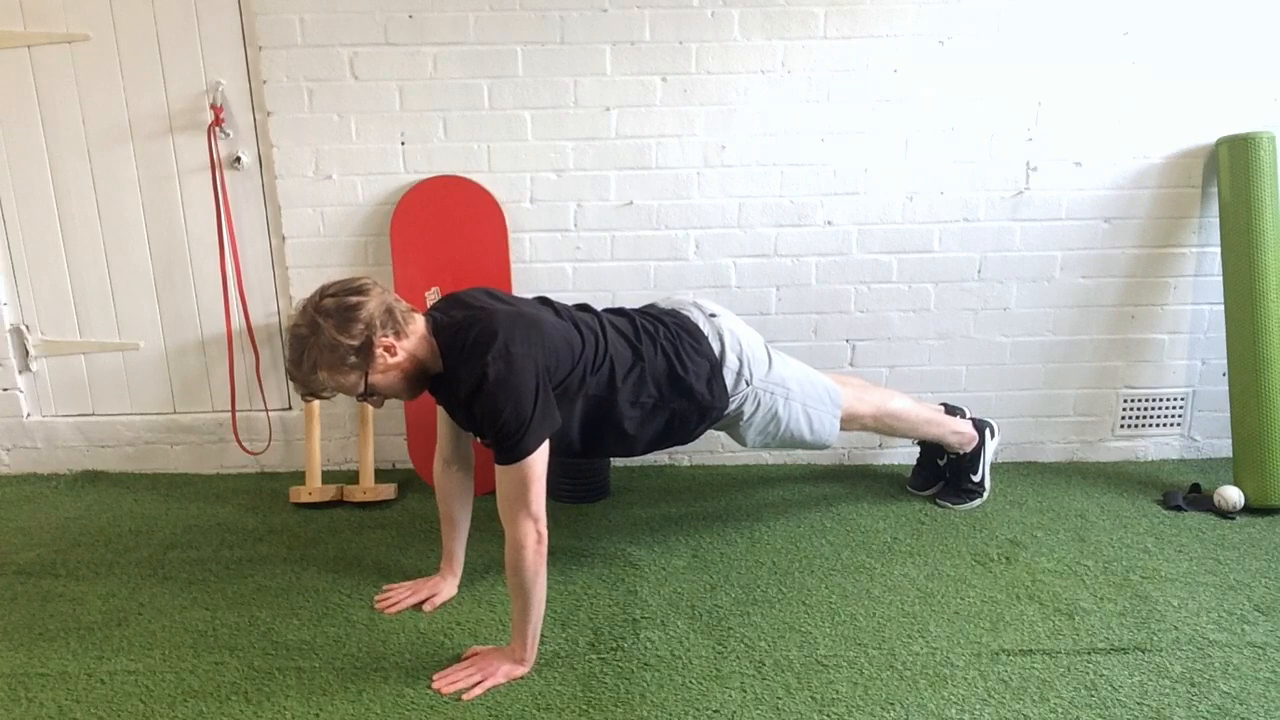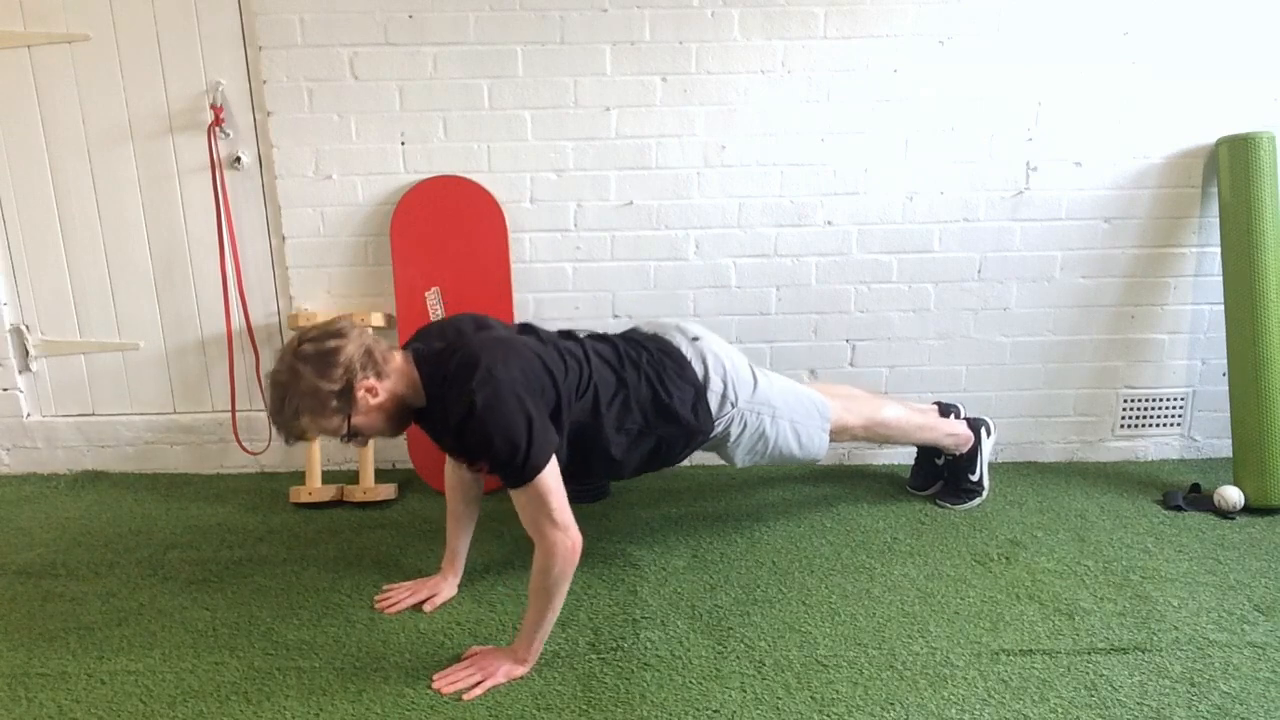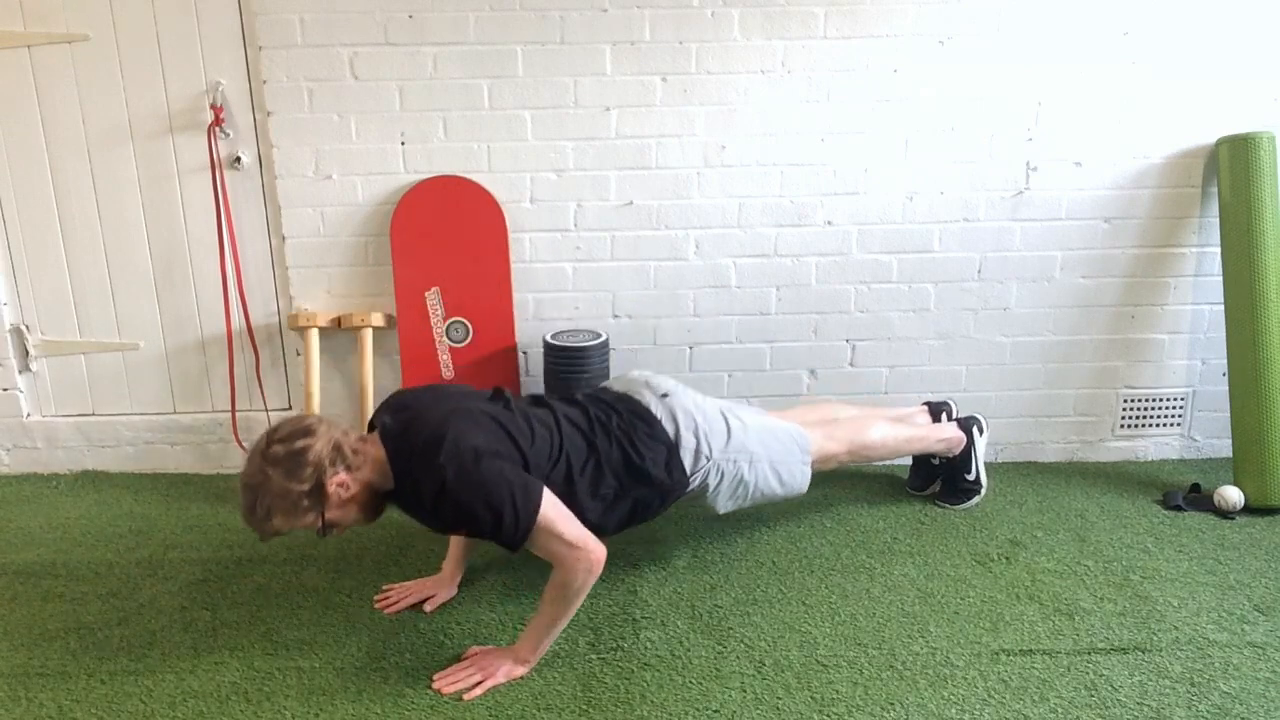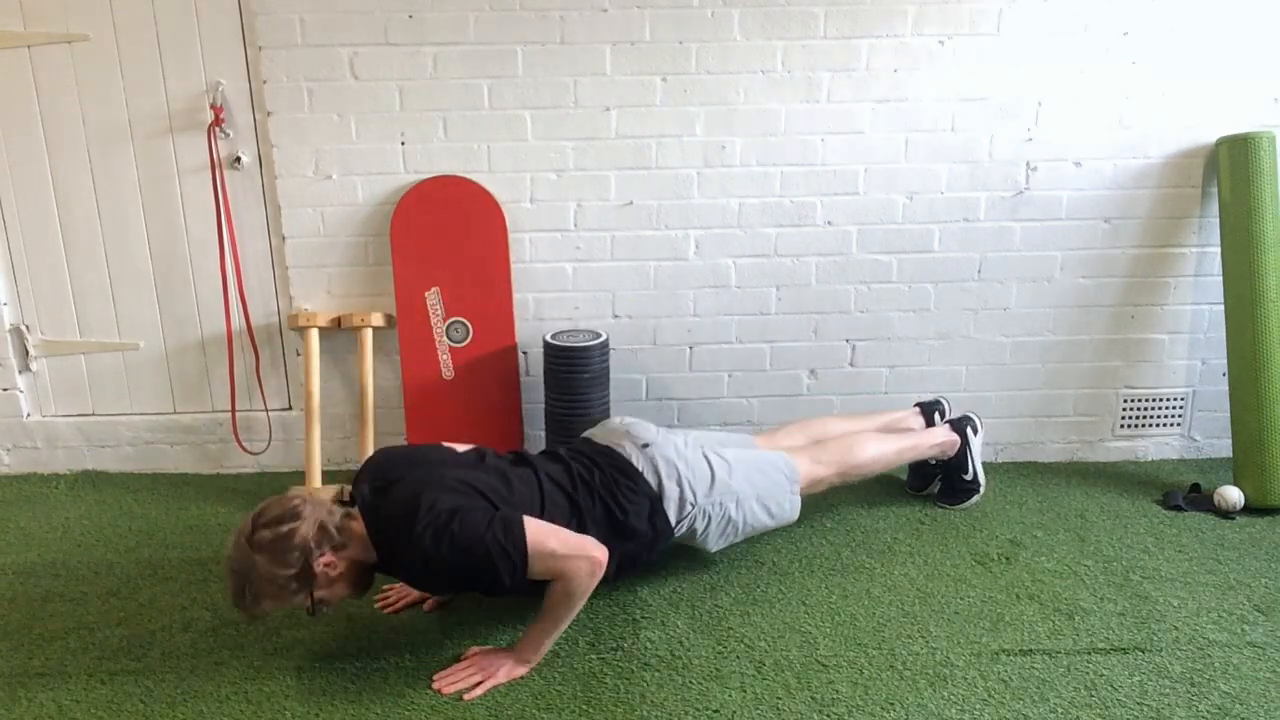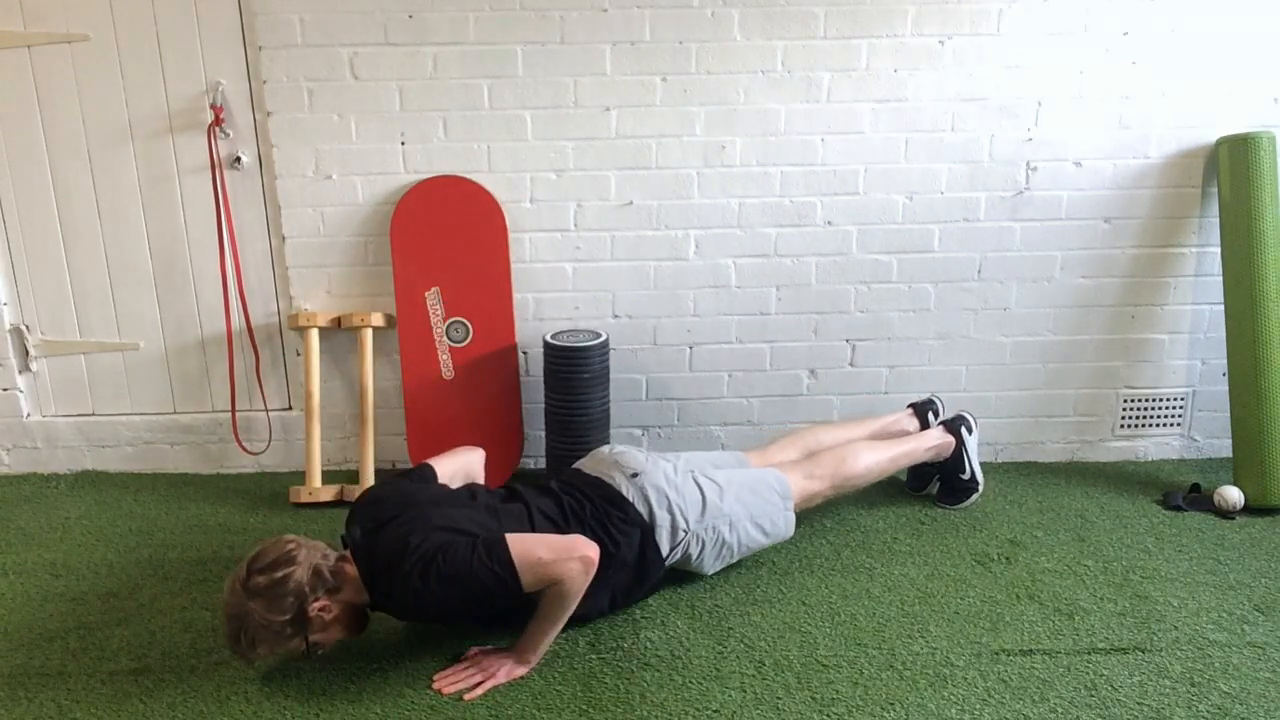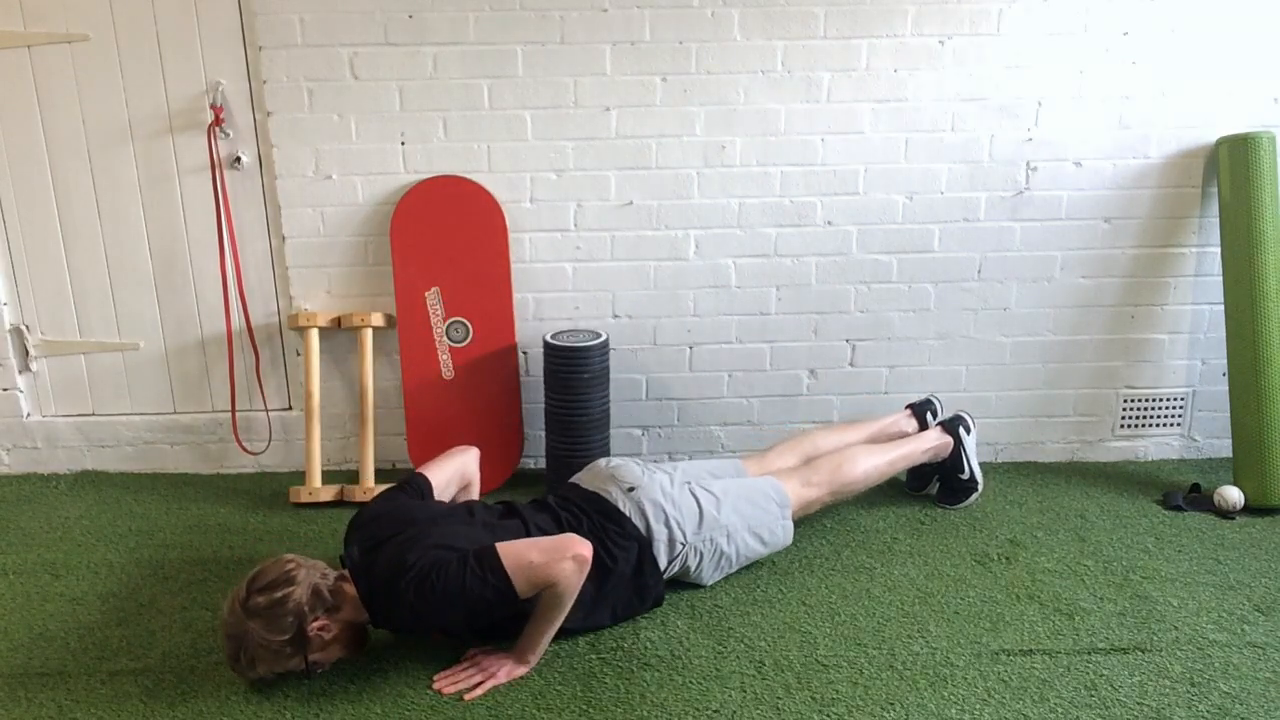
dt=0.5s
person 1, frame 1
left shoulder: (500, 366)
right shoulder: (441, 331)
left elbow: (527, 529)
right elbow: (452, 457)
left wrist: (518, 655)
right wrist: (447, 574)
left hip: (709, 364)
right hip: (672, 338)
left knee: (838, 410)
right knee: (826, 403)
left ankle: (965, 437)
right ankle: (945, 423)
person 1, frame 2
left shoulder: (488, 396)
right shoulder: (425, 360)
left elbow: (560, 541)
right elbow: (465, 460)
left wrist: (519, 657)
right wrist: (448, 573)
left hip: (693, 385)
right hip: (657, 358)
left knee: (835, 422)
right knee: (812, 411)
left ankle: (962, 436)
right ankle: (937, 417)
person 1, frame 3
left shoulder: (451, 467)
right shoulder: (393, 427)
left elbow: (583, 554)
left wrist: (519, 657)
right wrist: (450, 574)
left hip: (670, 443)
right hip: (630, 407)
left knee: (821, 448)
right knee: (789, 430)
left ankle: (953, 437)
right ankle: (926, 414)
person 1, frame 4
left shoulder: (425, 535)
right shoulder: (377, 481)
left elbow: (587, 558)
left wrist: (522, 655)
left hip: (653, 493)
right hip: (616, 451)
left knee: (810, 471)
right knee: (776, 450)
left ankle: (948, 438)
right ankle: (919, 416)
person 1, frame 5
left shoulder: (418, 573)
right shoulder: (376, 514)
left elbow: (576, 559)
right elbow: (469, 456)
left wrist: (521, 657)
left hip: (650, 521)
right hip: (611, 476)
left knee: (804, 483)
right knee: (770, 464)
left ankle: (943, 441)
right ankle: (915, 418)
person 1, frame 6
left shoulder: (417, 592)
right shoulder: (372, 530)
left elbow: (569, 557)
right elbow: (463, 457)
left wrist: (521, 657)
left hip: (647, 533)
right hip: (611, 487)
left knee: (803, 491)
right knee: (766, 468)
left ankle: (942, 443)
right ankle: (911, 420)
